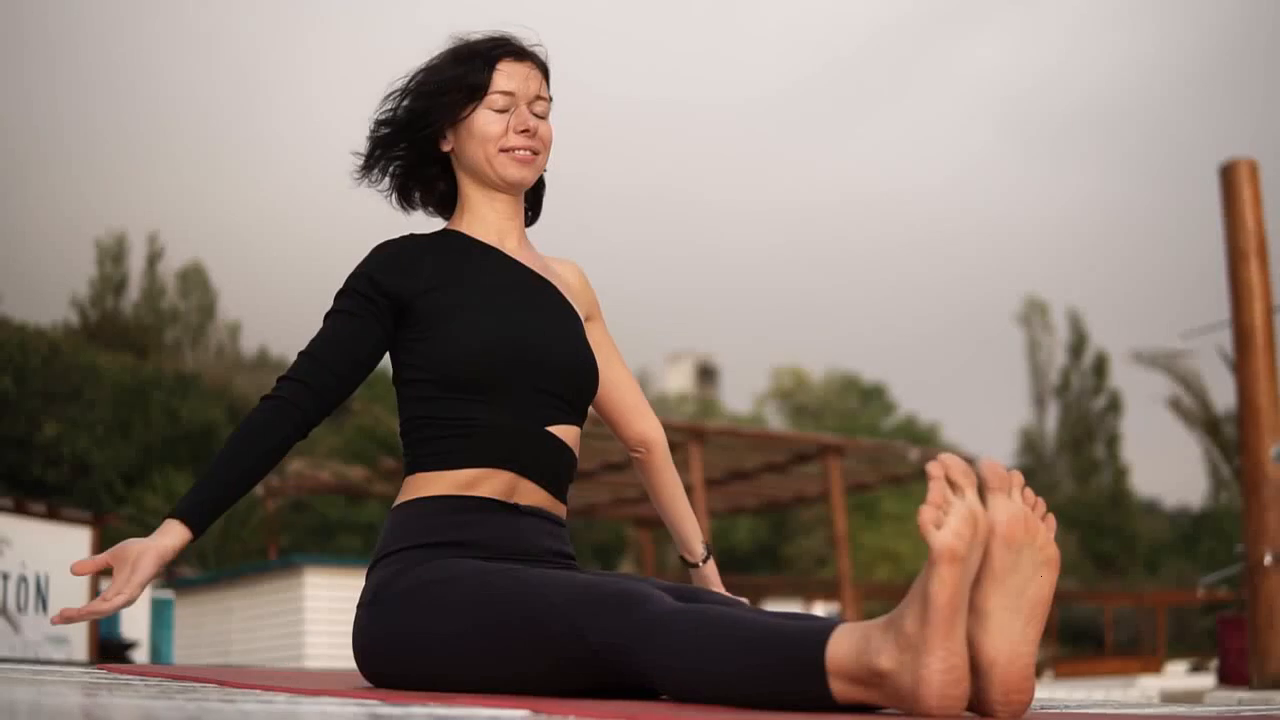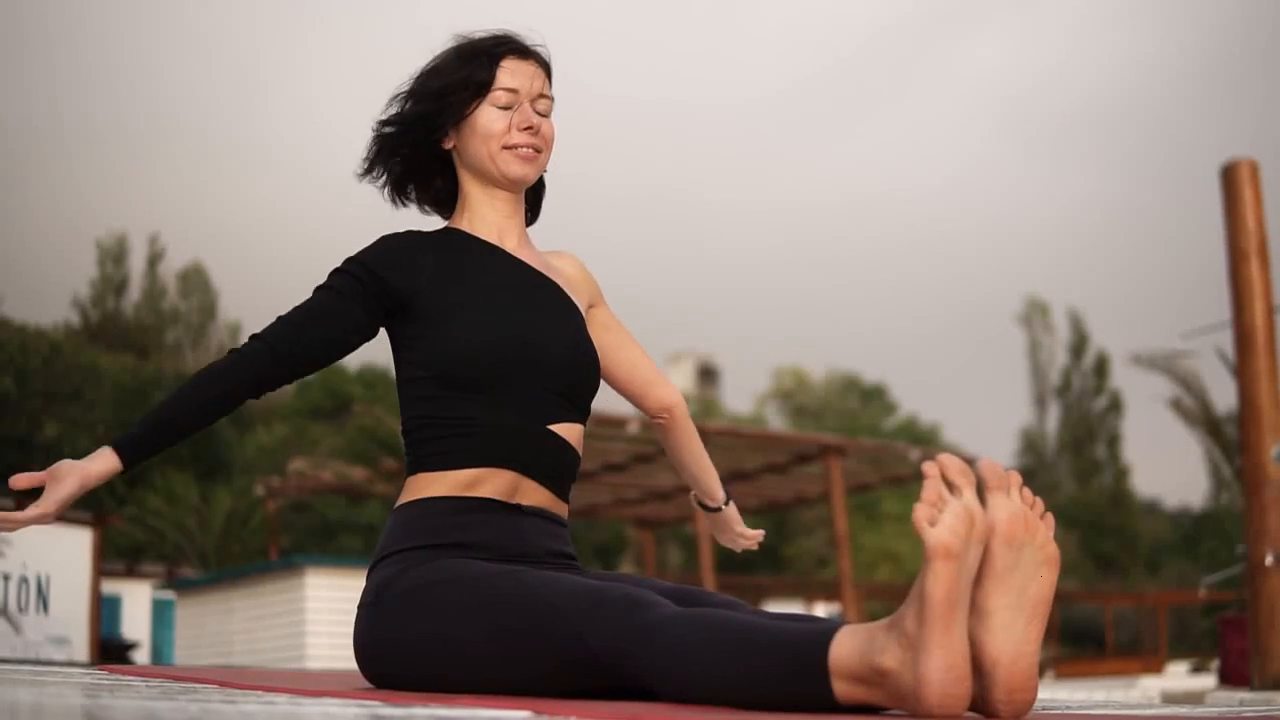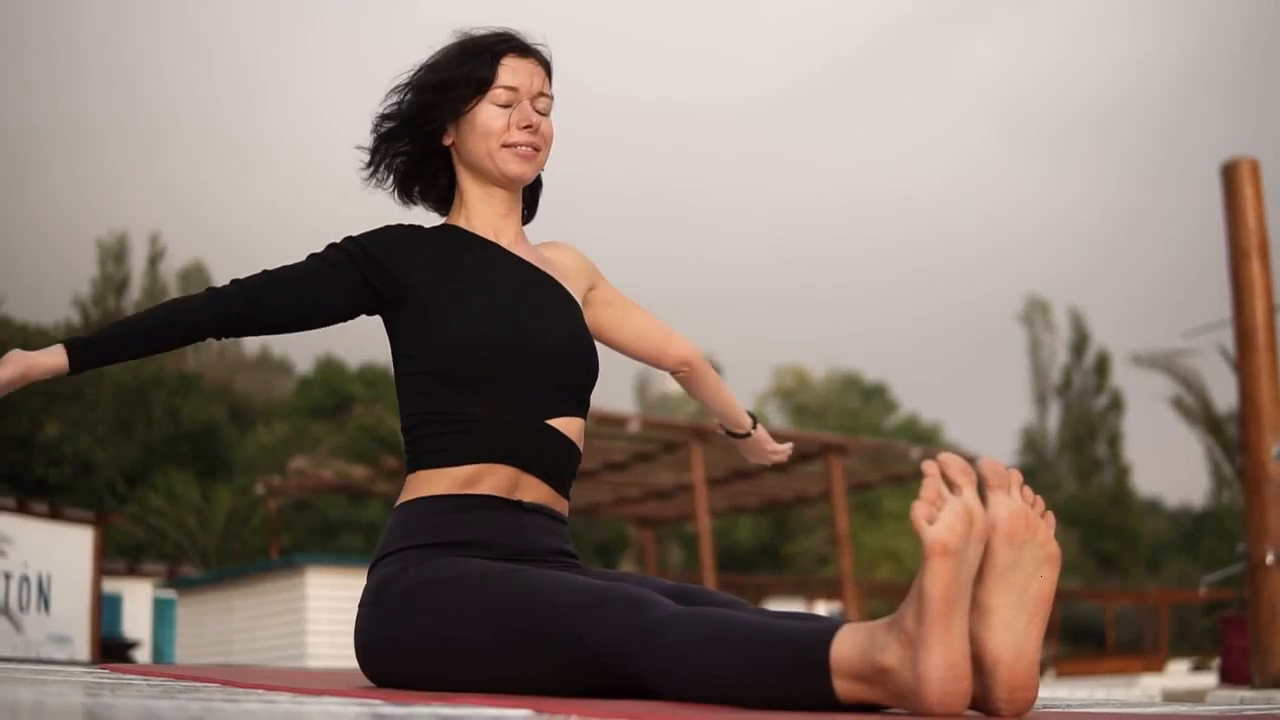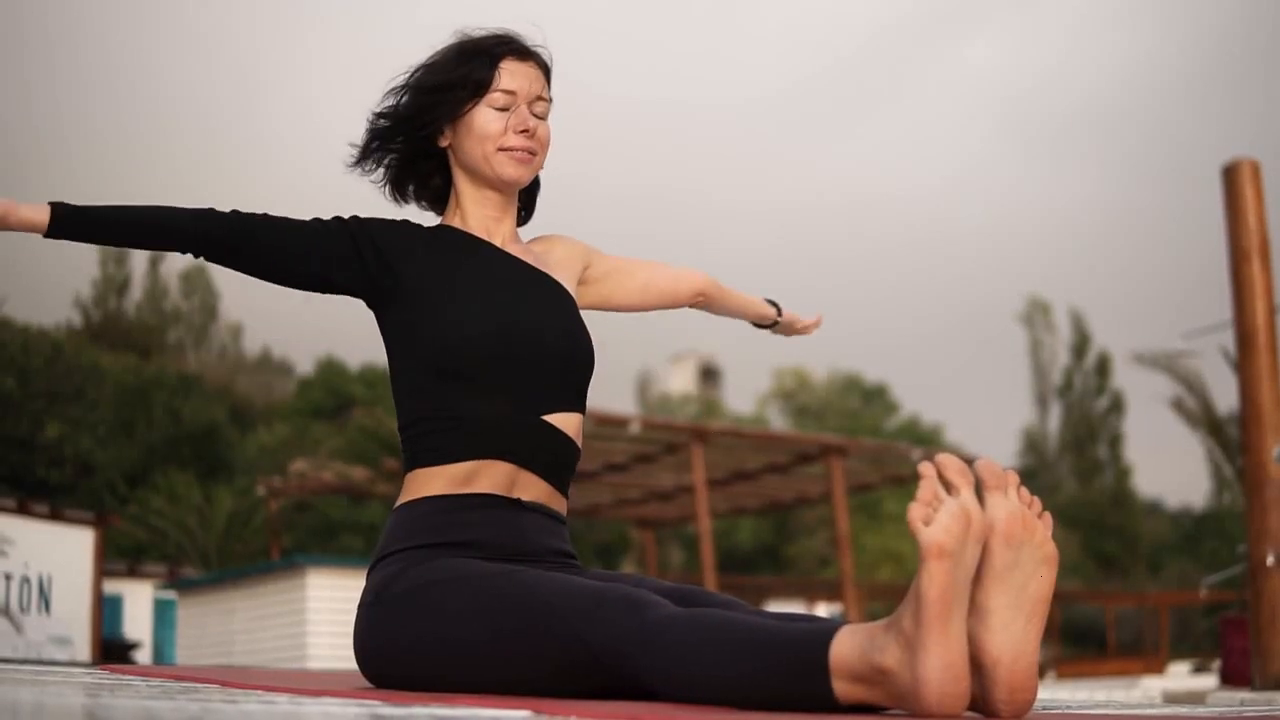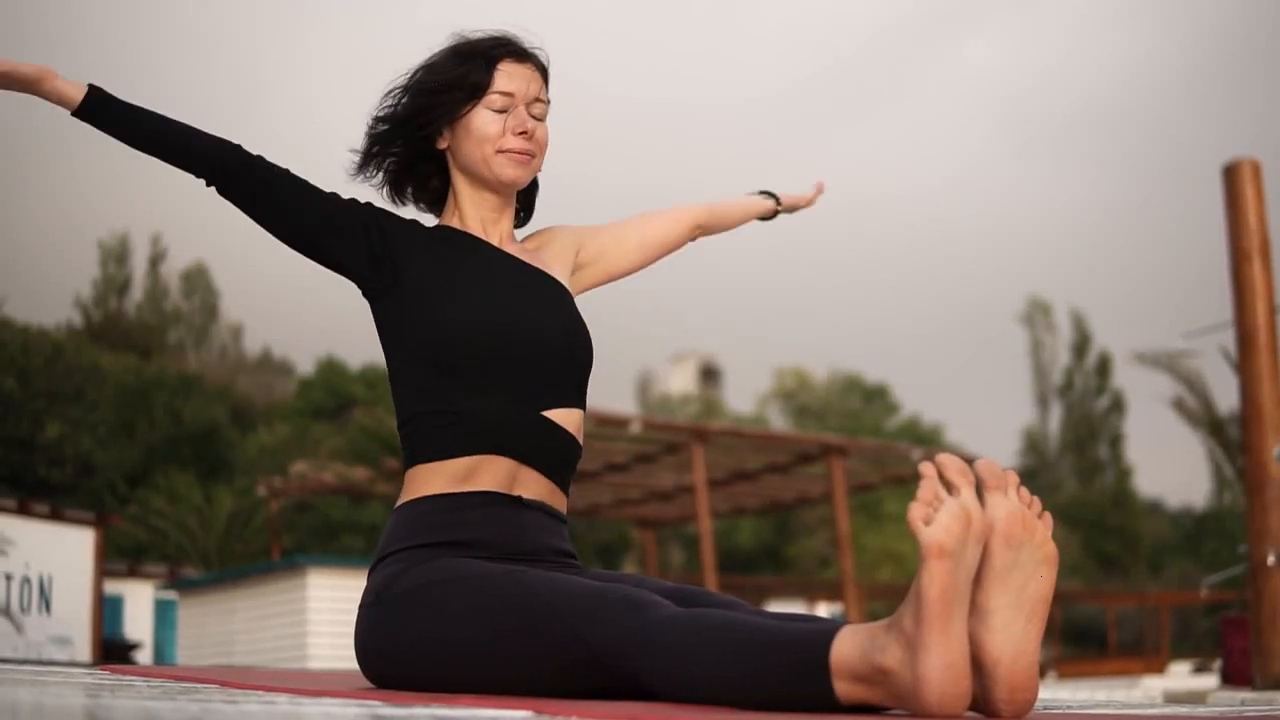
dt=0.3s
person 1, frame 1
left shoulder: (565, 283)
right shoulder: (407, 269)
left elbow: (641, 431)
right elbow: (294, 403)
left wrist: (700, 558)
right wrist: (171, 534)
left hip: (546, 567)
right hip: (432, 577)
left knee: (703, 617)
right knee: (636, 625)
person 1, frame 2
left shoulder: (567, 279)
right shoulder: (406, 265)
left elbow: (664, 403)
right elbow: (255, 366)
left wrist: (719, 508)
right wrist: (105, 460)
left hip: (545, 568)
right hip: (433, 578)
left knee: (709, 615)
right knee: (638, 624)
person 1, frame 3
left shoulder: (565, 271)
right shoulder: (404, 259)
left elbow: (683, 354)
right elbow: (234, 307)
left wrist: (744, 426)
left hip: (545, 566)
right hip: (434, 575)
left knee: (711, 614)
right knee: (640, 624)
person 1, frame 4
left shoulder: (560, 264)
right shoulder: (394, 254)
left elbow: (692, 284)
right elbow: (223, 234)
left wrist: (771, 313)
left hip: (545, 565)
right hip: (434, 576)
left knee: (707, 614)
right knee: (641, 625)
person 1, frame 5
left shoulder: (554, 259)
right shoulder: (396, 254)
left elbow: (688, 219)
right elbow: (237, 173)
left wrist: (769, 198)
left hip: (547, 568)
right hip: (435, 580)
left knee: (719, 618)
right knee: (639, 631)
